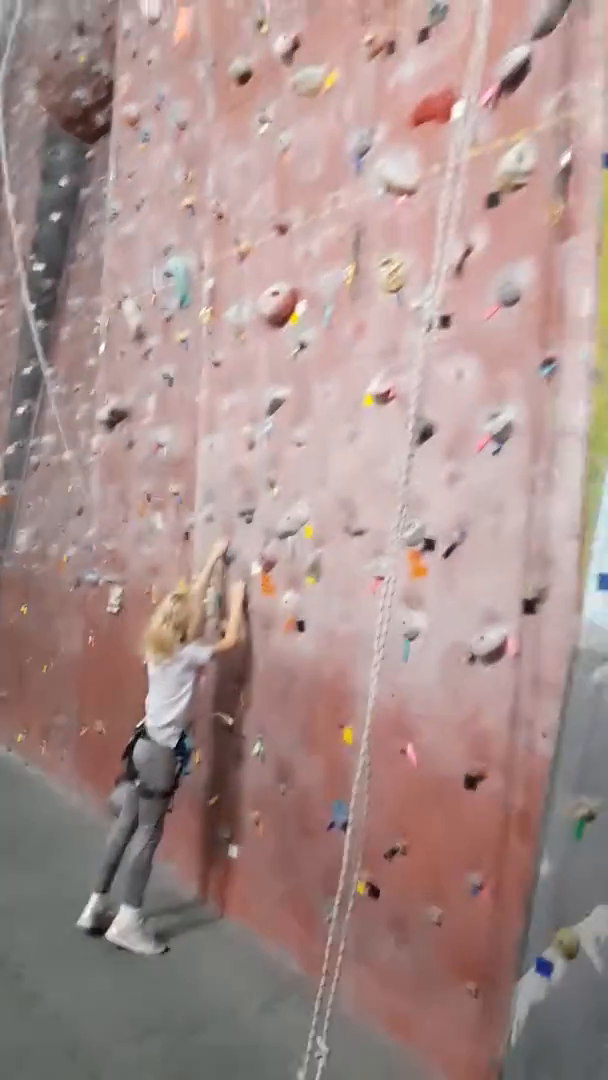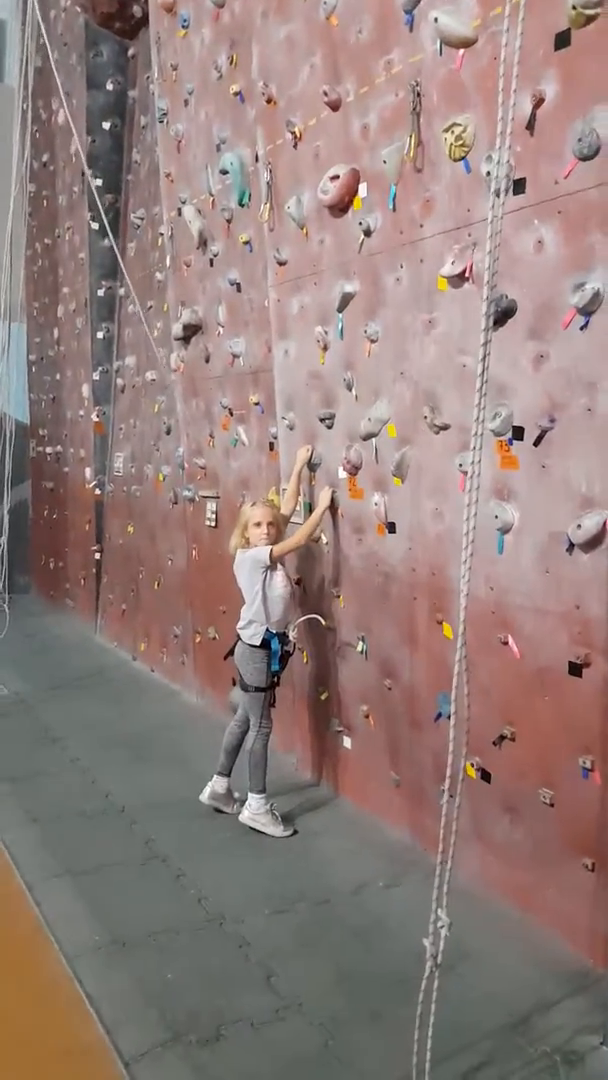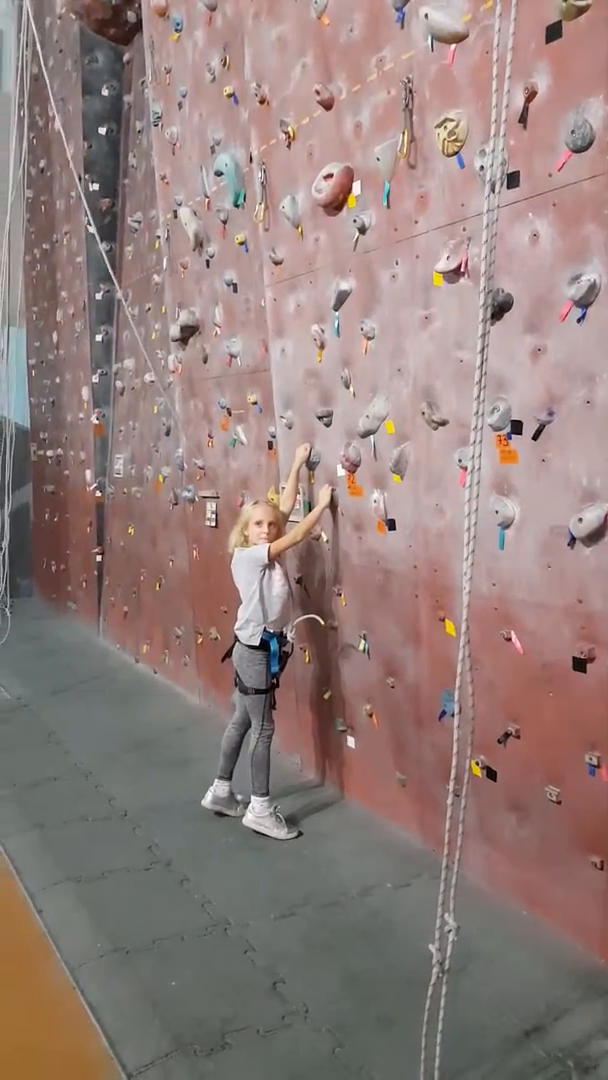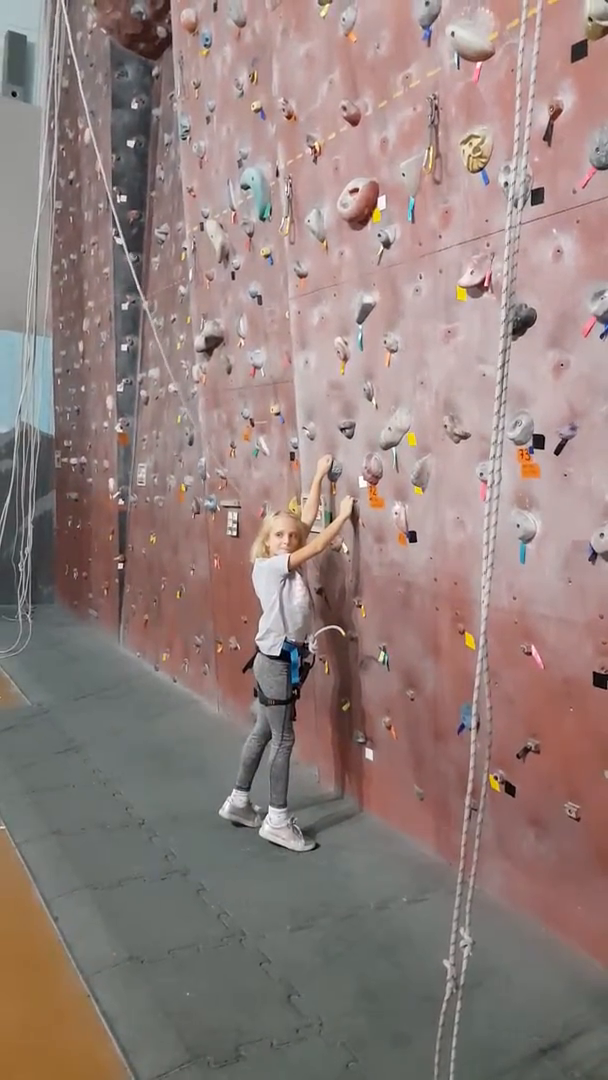
dt=1s
person 1, frame 1
left shoulder: (160, 650)
right shoulder: (186, 656)
left elbow: (189, 598)
right elbow: (231, 640)
left wrist: (214, 559)
right wrist: (235, 601)
left hip: (144, 741)
right hip: (162, 750)
left knee: (126, 825)
right knee: (148, 835)
left ankle: (97, 906)
right ankle: (127, 921)
person 1, frame 2
left shoulder: (269, 553)
right shoulder: (248, 558)
left elbow: (287, 508)
right elbow: (299, 540)
left wrist: (299, 467)
right wrist: (322, 506)
left hip: (269, 645)
right hip: (255, 647)
left knee: (244, 718)
right knee: (260, 726)
left ankle: (218, 787)
right ankle: (256, 806)
person 1, frame 3
left shoulder: (269, 552)
right shoulder: (245, 556)
left elbow: (285, 509)
right elbow: (297, 536)
left wrist: (297, 466)
right wrist: (322, 504)
left hip: (266, 647)
right hip: (254, 649)
left knee: (242, 721)
right knee: (263, 728)
left ankle: (220, 791)
right ankle: (260, 809)
person 1, frame 4
left shoulder: (290, 563)
right shoulder: (267, 567)
left elbow: (307, 519)
right elbow: (318, 546)
left wrist: (320, 476)
right wrist: (343, 515)
left hip: (287, 658)
right hip: (275, 659)
left knee: (263, 732)
right knee: (283, 739)
left ankle: (238, 801)
right ankle: (277, 820)
